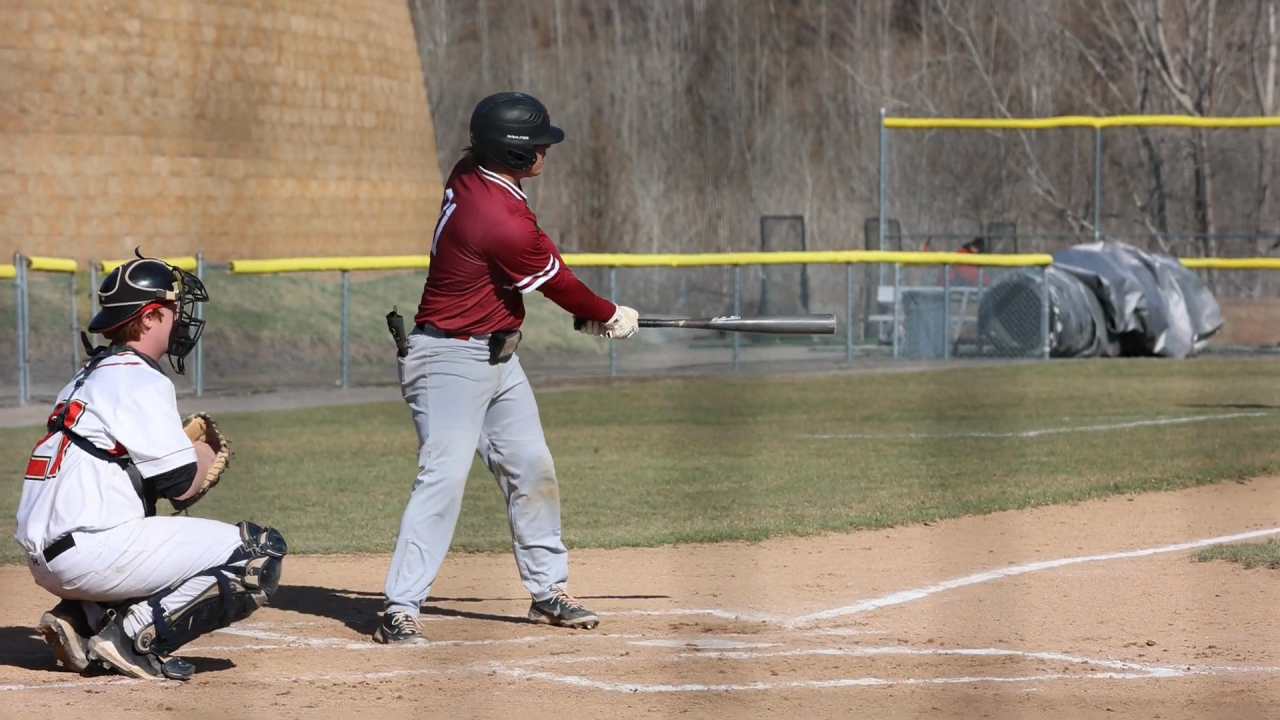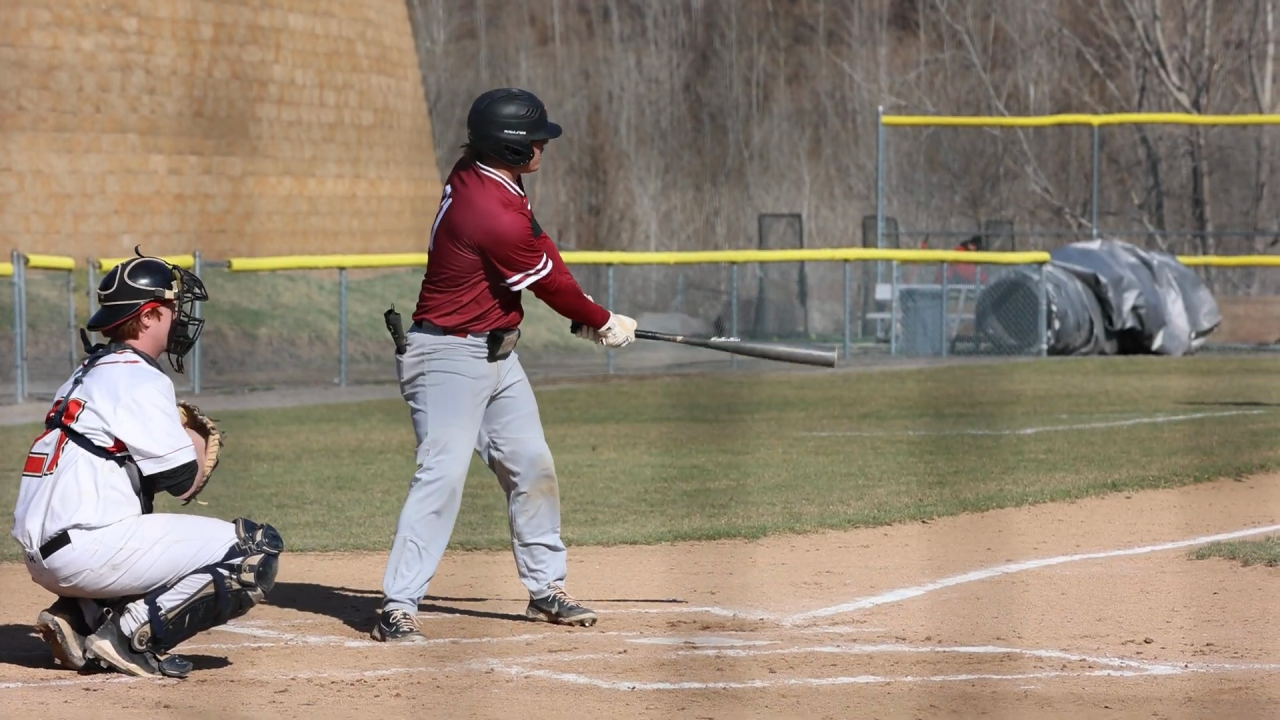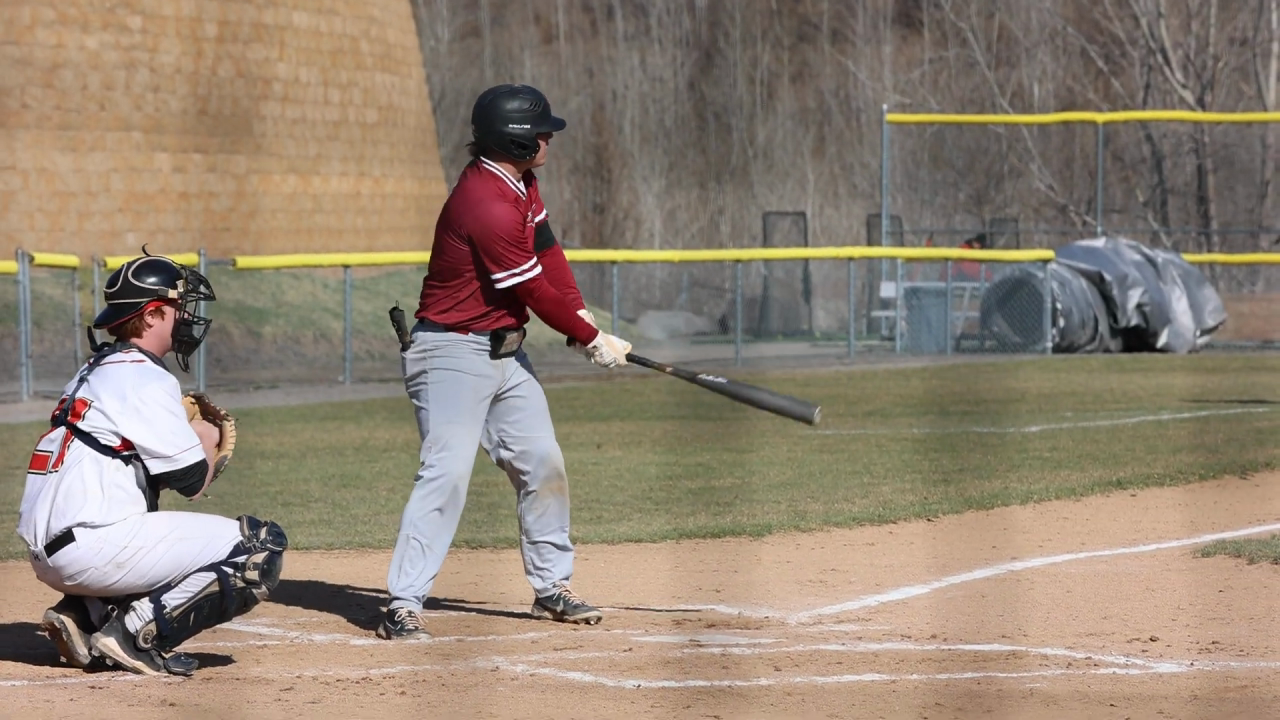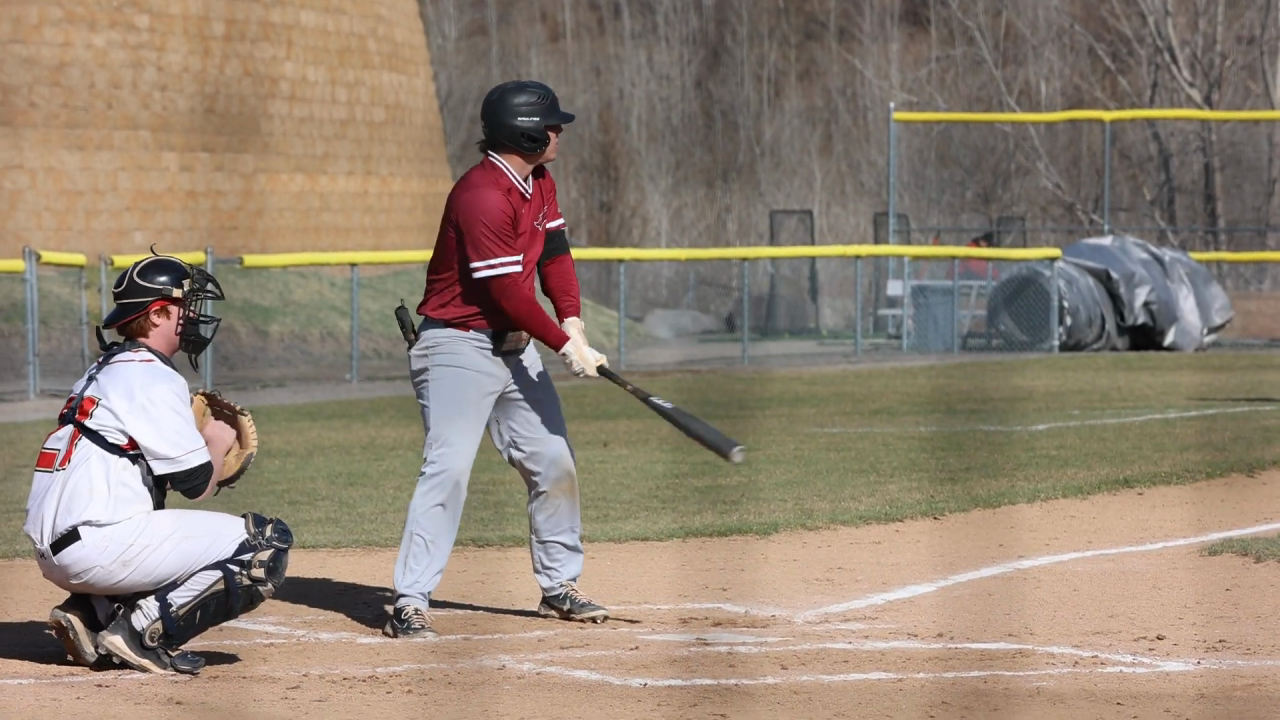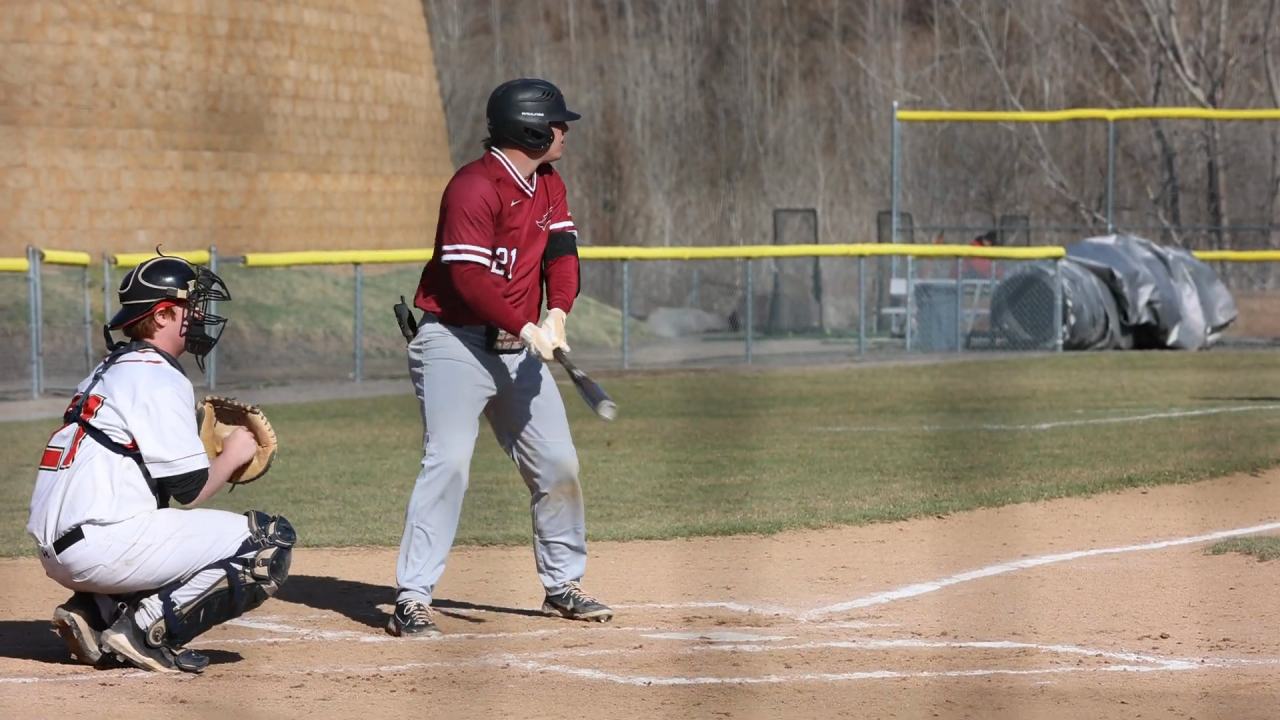
dt=0.1s
person 1, frame 1
left shoulder: (475, 174)
right shoulder: (498, 219)
left elbow: (540, 245)
right elbow: (553, 281)
left wrist: (592, 309)
right wrist: (608, 314)
left hip: (498, 353)
right hip: (450, 359)
left knee: (532, 469)
right knee: (444, 475)
left ankle: (548, 592)
right ankle: (401, 608)
person 1, frame 2
left shoulder: (480, 173)
right shoulder: (492, 213)
left elbow: (539, 244)
right elbow: (548, 281)
left wrist: (588, 313)
right wrist: (602, 320)
left hip: (496, 351)
right hip: (449, 356)
left knee: (533, 468)
right knee: (443, 474)
left ankle: (546, 589)
right ankle: (398, 606)
person 1, frame 3
left shoulder: (516, 182)
right shoulder: (486, 204)
left elbow: (545, 246)
right elbow: (532, 292)
left wrist: (579, 314)
right wrist: (595, 341)
left hip: (505, 348)
right hip: (454, 351)
left knee: (542, 465)
right knee: (446, 473)
left ankle: (553, 588)
right ankle: (404, 604)
person 1, frame 4
left shoulder: (538, 182)
right shoulder: (485, 195)
left elbow: (555, 256)
right elbow: (506, 292)
left wrist: (571, 321)
right wrist: (566, 346)
left hip: (513, 348)
right hip: (458, 348)
left knee: (554, 465)
right knee: (449, 470)
left ankle: (558, 586)
right ankle: (409, 601)
person 1, frame 5
left shoulder: (550, 186)
right shoulder: (476, 186)
left elbow: (563, 256)
right elbow: (462, 278)
left wrist: (556, 314)
right wrist: (524, 329)
left hip: (519, 350)
right hip: (456, 344)
left knee: (559, 466)
right knee: (447, 464)
left ankle: (563, 585)
right ankle: (412, 599)
person 2, frame 1
left shoulder: (89, 375)
right shoulder: (139, 381)
right elbow: (183, 485)
left wrist: (188, 455)
right wrist: (203, 453)
left hip: (46, 556)
right hip: (89, 550)
right knee: (261, 552)
left ankle: (83, 620)
right ankle: (134, 637)
person 2, frame 2
left shoulder: (88, 373)
right shoulder: (138, 379)
right elbow: (184, 482)
left wrist: (180, 449)
right wrist: (198, 448)
left hip: (43, 553)
right hip: (84, 548)
right knee: (257, 549)
left ankle: (80, 618)
right ankle: (130, 636)
person 2, frame 3
left shoulder: (95, 371)
right shoulder: (145, 378)
right elbow: (193, 481)
left wrist: (188, 441)
right wrist: (206, 439)
left hip: (48, 551)
right hip: (90, 545)
right knee: (262, 547)
left ankle: (85, 615)
right ankle: (136, 633)
person 2, frame 4
left shoulder: (104, 370)
right shoulder: (153, 378)
right elbow: (198, 484)
left wrist: (196, 443)
right wrist: (218, 441)
left hip: (55, 550)
right hip: (95, 544)
right knee: (267, 543)
left ankle: (91, 614)
right ankle: (143, 631)
person 2, frame 5
left shoulder: (110, 370)
right shoulder: (160, 379)
right elbow: (191, 491)
left wrist: (215, 456)
right wrist: (233, 455)
left hip: (58, 549)
right hip: (99, 544)
right knee: (270, 542)
left ankle: (96, 612)
right ankle: (146, 629)
